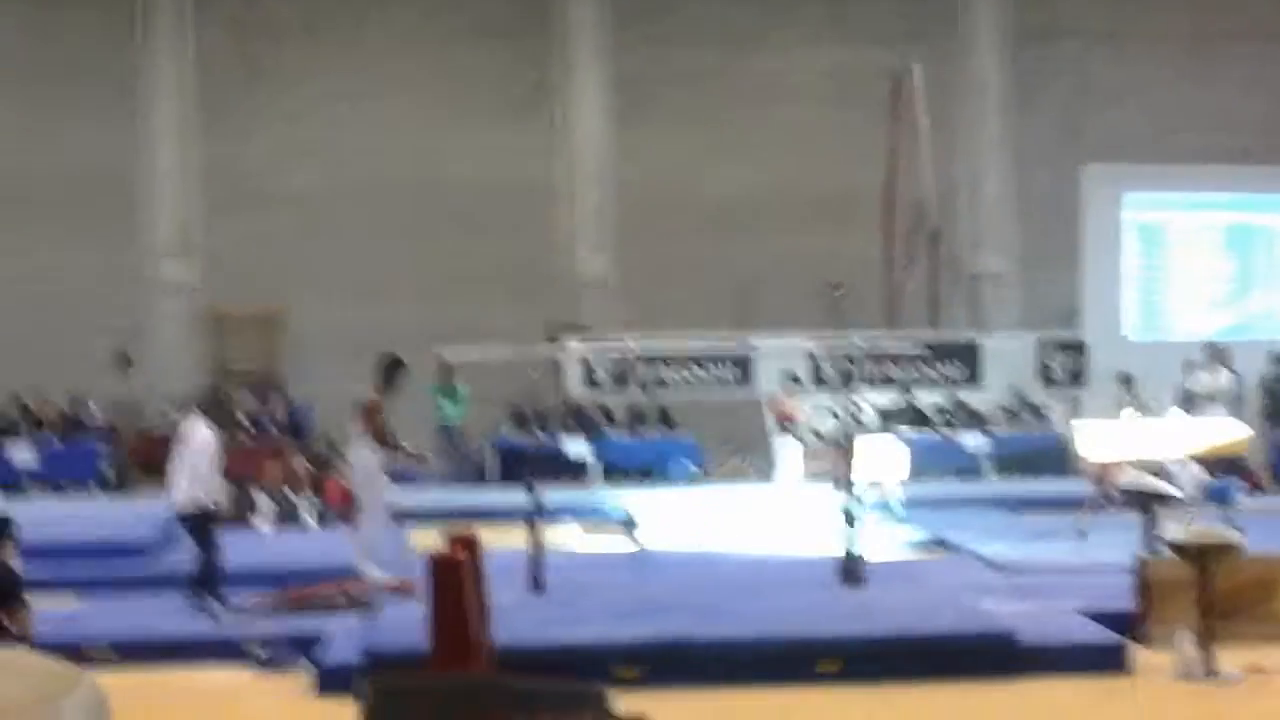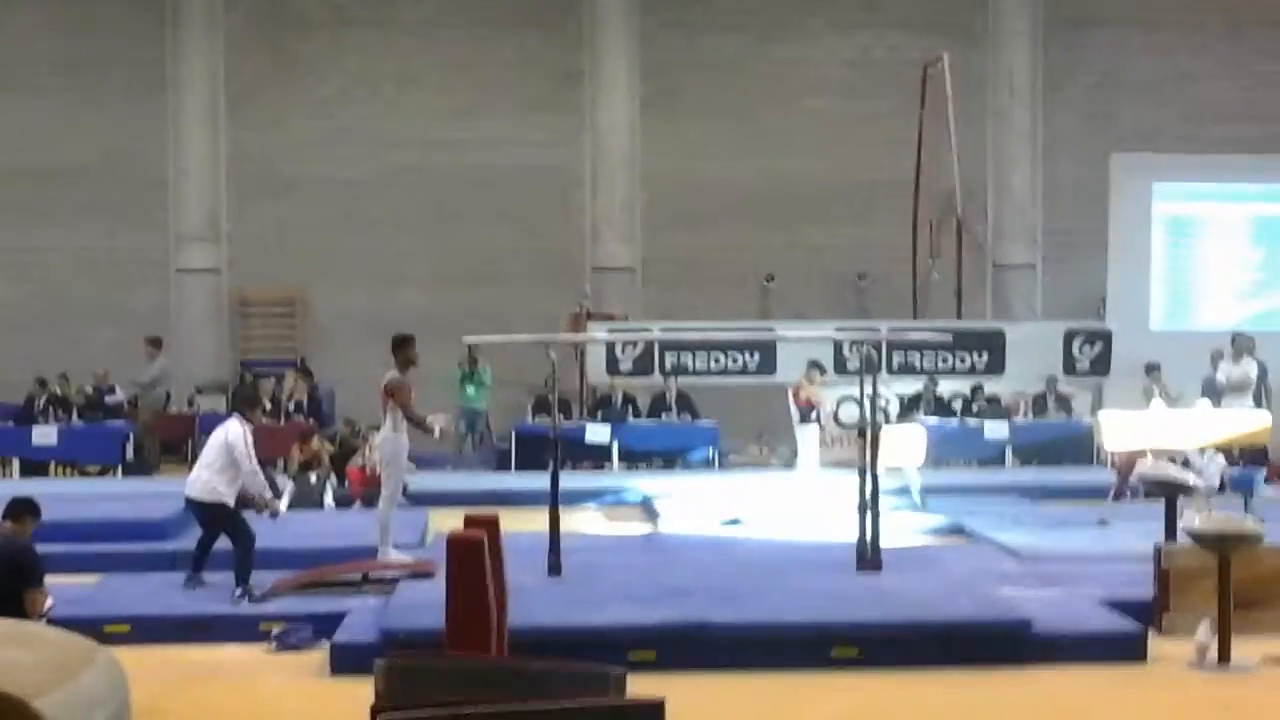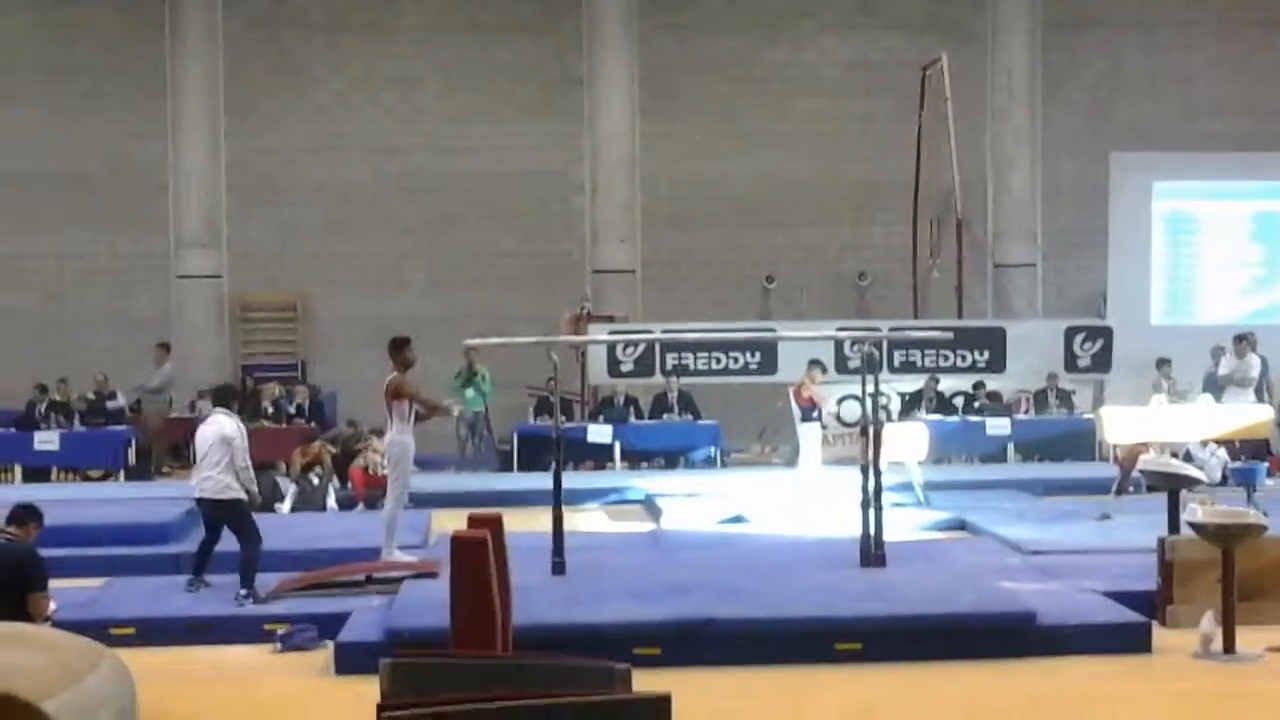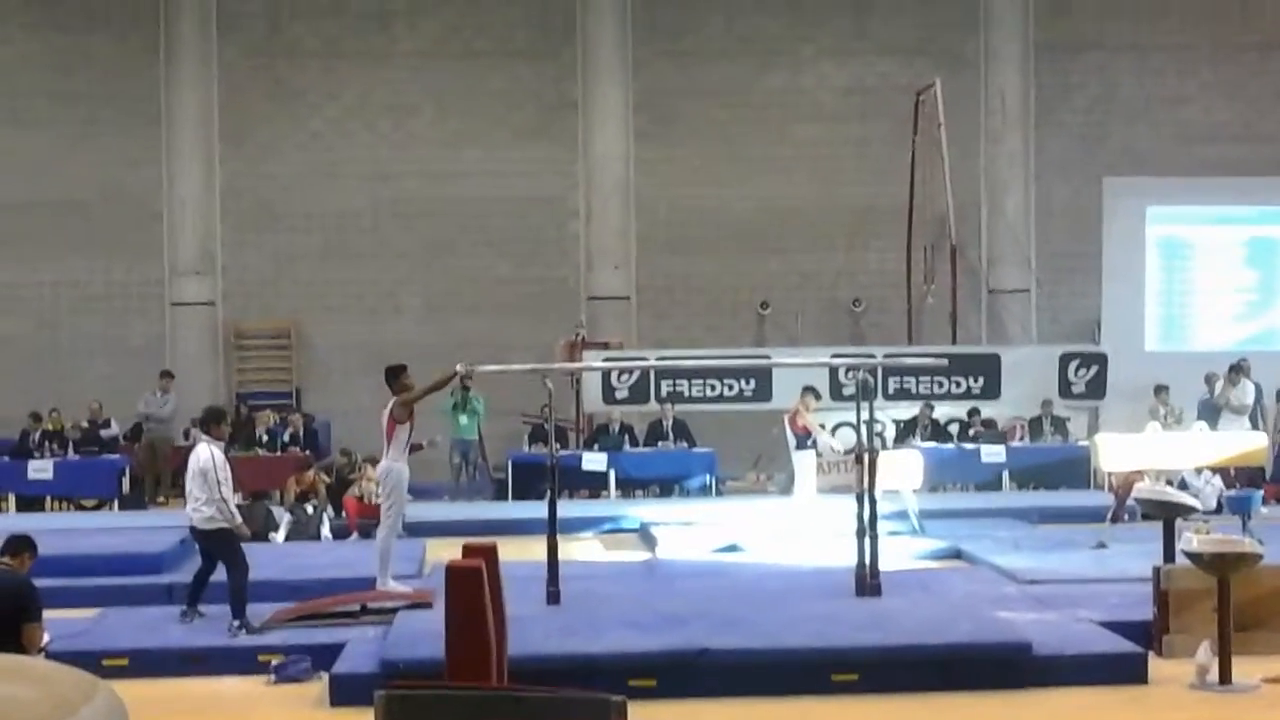
dt=0.5s
person 1, frame 1
left shoulder: (379, 400)
right shoulder: (373, 402)
left elbow: (384, 434)
right elbow: (381, 437)
left wrist: (401, 448)
right wrist: (405, 450)
left hip: (369, 458)
right hip: (366, 459)
left knee: (369, 512)
right knee: (376, 511)
left ankle: (366, 561)
right ankle: (367, 563)
person 1, frame 2
left shoulder: (399, 379)
right shoulder: (397, 381)
left elbow: (407, 414)
right elbow: (409, 415)
left wrist: (429, 426)
right wrist: (432, 427)
left hip: (396, 439)
right hip: (393, 440)
left knee: (391, 496)
right knee: (389, 496)
left ankle: (386, 548)
right ankle: (384, 550)
person 1, frame 3
left shoulder: (401, 382)
right shoulder: (397, 381)
left elbow: (414, 414)
right elbow: (423, 400)
left wrist: (438, 411)
right wrist: (450, 409)
left hip: (403, 441)
right hip: (399, 442)
left knee: (397, 498)
right knee: (395, 498)
left ankle: (390, 549)
right ankle: (388, 551)
person 1, frame 4
left shoulder: (397, 407)
right shoulder: (402, 402)
right elbow: (431, 388)
left wrist: (423, 444)
right wrist: (457, 371)
left hip: (394, 467)
right hip: (394, 469)
left knee: (390, 526)
right knee: (389, 526)
left ankle: (384, 578)
right ankle: (384, 580)
person 2, frame 1
left shoulder: (194, 428)
right shoulder: (203, 433)
right elbow: (204, 471)
left wrist: (216, 500)
right wrist: (219, 501)
left hip: (187, 499)
right hip: (193, 502)
left knee: (207, 545)
right knee: (209, 548)
left ankle: (200, 591)
right ankle: (212, 597)
person 2, frame 2
left shoulder: (227, 428)
right shoulder: (239, 431)
right elbow: (250, 469)
left wrist: (252, 496)
right wrist: (269, 498)
left hip: (195, 492)
right hip: (211, 496)
left knee: (211, 532)
right knee: (245, 539)
left ankle: (194, 575)
right ankle: (242, 590)
person 2, frame 3
left shoulder: (204, 426)
right shoulder: (234, 426)
right elbow: (242, 464)
right wrist: (253, 492)
left hip: (204, 492)
right hip: (226, 494)
left knee: (211, 535)
right knee: (251, 539)
left ankle: (195, 578)
right ankle: (245, 591)
person 2, frame 4
left shoulder: (198, 451)
right shoulder: (213, 455)
right elbow: (220, 496)
left wrist: (233, 521)
right wrist: (238, 523)
left hip: (200, 521)
right hip: (215, 523)
left knee: (208, 564)
right knee: (238, 569)
left ankle: (190, 609)
right ankle: (238, 622)
